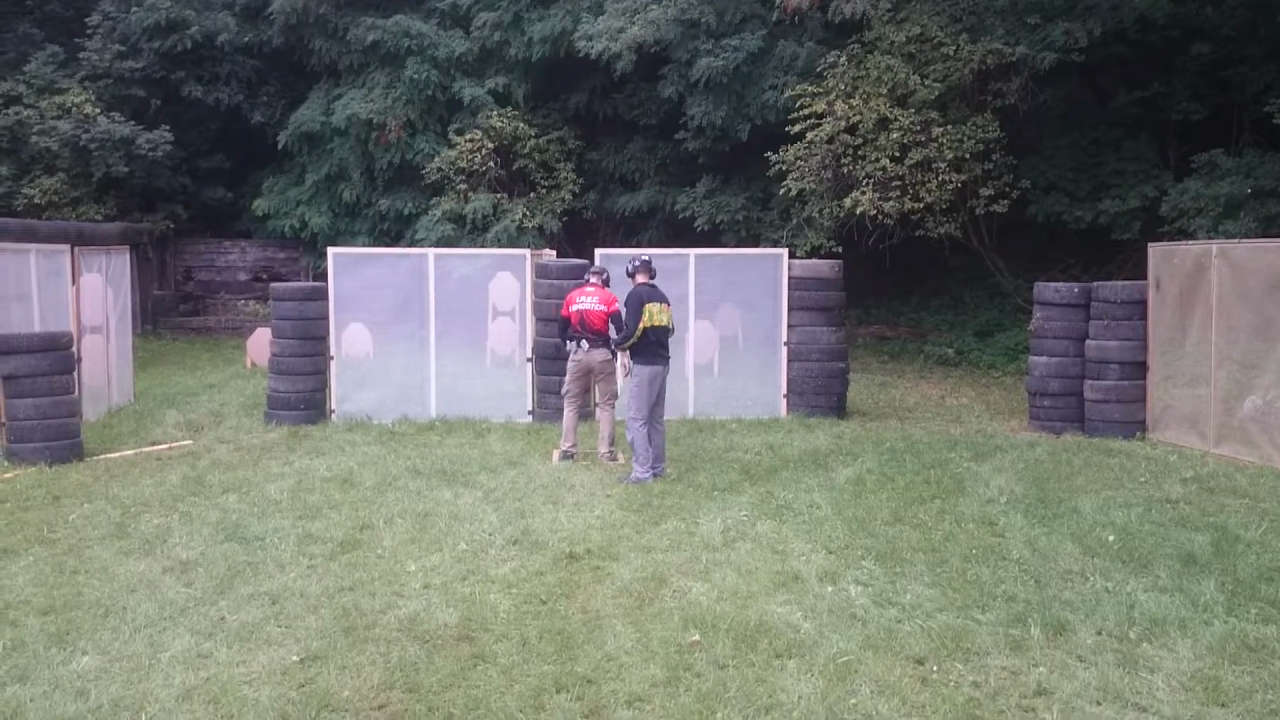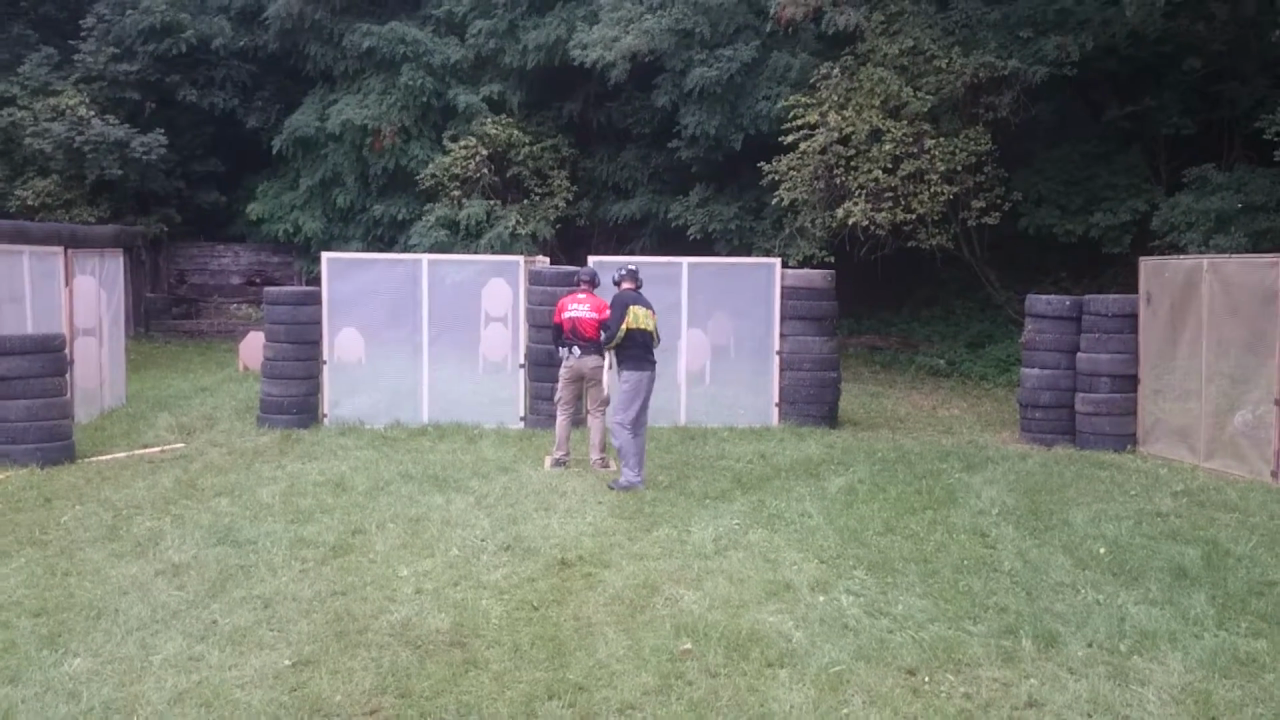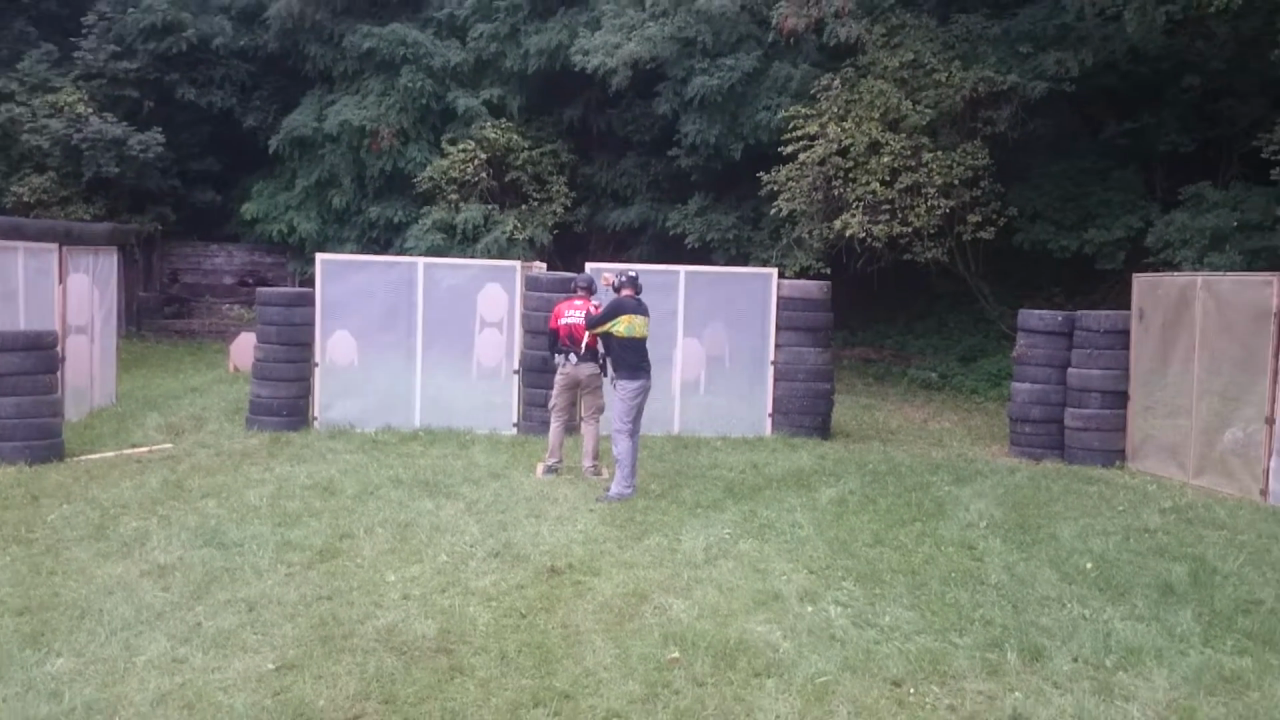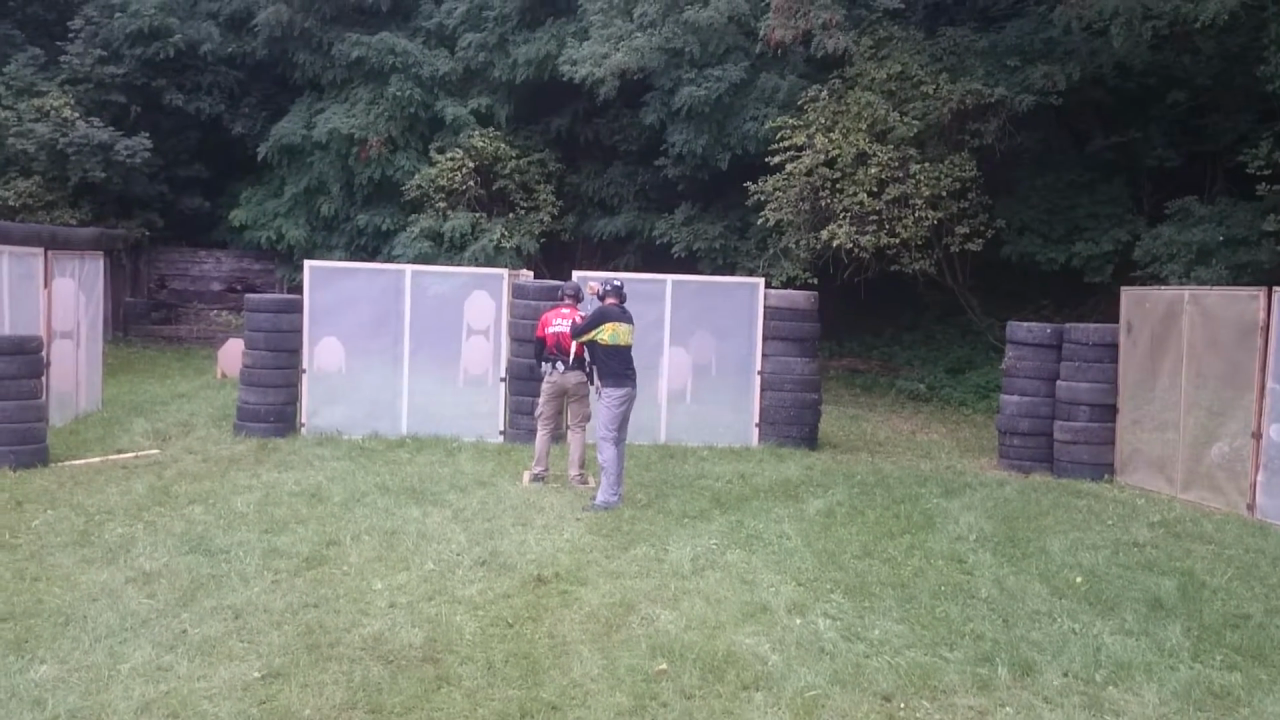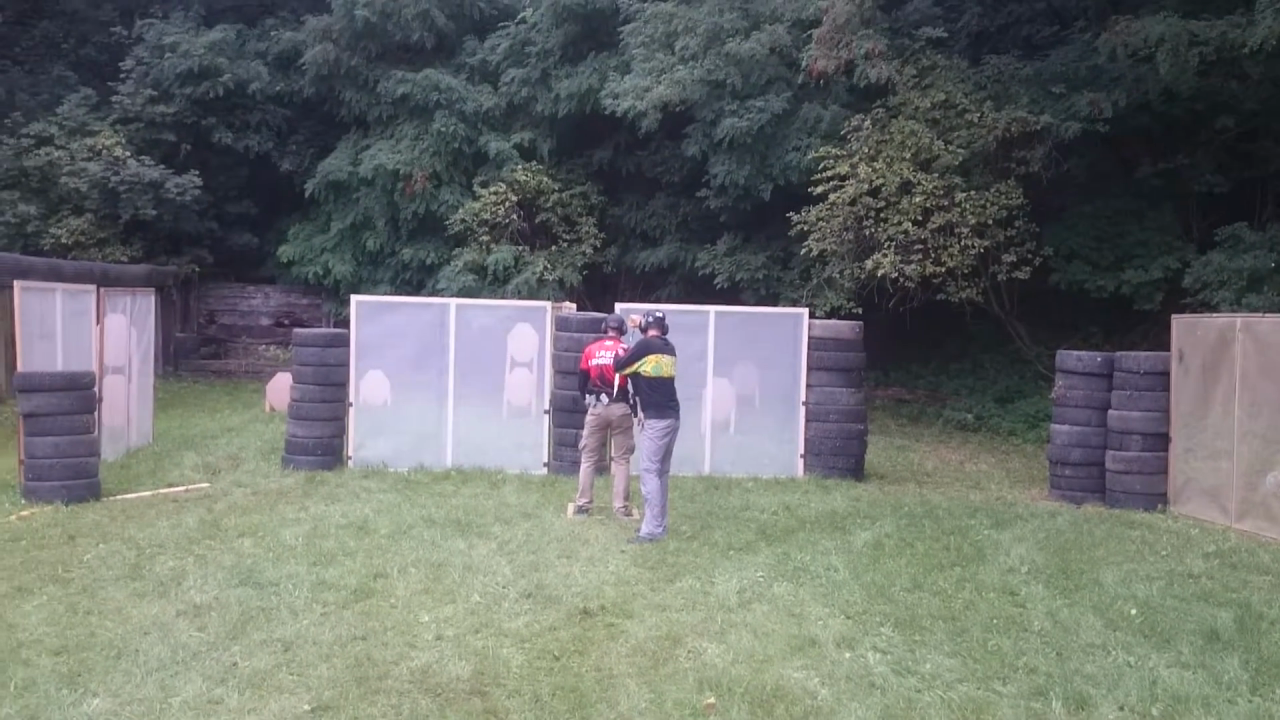
dt=1s
person 1, frame 1
left shoulder: (636, 294)
right shoulder: (662, 296)
left elbow: (633, 330)
right elbow: (670, 330)
left wrist: (619, 344)
left hip: (644, 363)
right hip: (662, 362)
left knee: (636, 418)
right knee: (656, 418)
left ankle: (642, 472)
right ankle: (657, 467)
person 1, frame 2
left shoulder: (621, 298)
right shoulder: (645, 303)
left elbow: (615, 331)
right elbow: (655, 339)
left wrist: (607, 345)
left hip: (632, 369)
right hip: (648, 368)
left knee: (621, 423)
right knee: (638, 424)
left ankle: (631, 476)
right ankle: (635, 474)
person 1, frame 3
left shoulder: (619, 304)
right shoulder: (642, 307)
left elbow: (590, 325)
right wrist: (615, 283)
left hip: (628, 379)
right hip: (642, 377)
left knee: (621, 432)
right knee: (632, 432)
left ankle: (621, 489)
right ankle: (627, 483)
person 1, frame 4
left shoulder: (603, 312)
right shoulder: (626, 316)
left elbow: (575, 334)
left wrist: (580, 321)
left hip: (613, 386)
right hip: (628, 385)
left knee: (606, 439)
right knee: (617, 440)
left ankle: (607, 498)
right ankle: (614, 492)
person 1, frame 5
left shoulder: (646, 345)
right shoulder: (669, 348)
left elbow: (618, 367)
left wrist: (623, 353)
left hip: (657, 418)
right hip: (671, 416)
left knee: (650, 471)
right knee: (661, 472)
left ankle: (652, 530)
right ankle: (659, 524)
person 2, frame 1
left shoulder: (572, 297)
right shoulder: (609, 297)
left elbow: (562, 329)
right elbow: (619, 327)
left hip: (578, 354)
right hip: (602, 354)
left knee: (571, 403)
right knee: (606, 405)
left ankle: (567, 450)
right ankle: (606, 452)
person 2, frame 2
left shoulder: (563, 303)
right shoulder: (600, 305)
left elbow: (556, 334)
right wrist: (606, 352)
left hip: (570, 360)
right hip: (594, 360)
left knee: (564, 410)
right knee: (597, 411)
left ankle: (560, 457)
right ankle: (598, 459)
person 2, frame 3
left shoulder: (560, 309)
right shoulder: (596, 310)
left elbow: (552, 339)
right wrist: (604, 361)
left hip: (566, 366)
right hip: (590, 367)
left knee: (558, 417)
right knee: (591, 419)
left ankle: (552, 464)
right ankle: (590, 466)
person 2, frame 4
left shoulder: (547, 317)
right shoulder: (582, 319)
left elbow: (538, 348)
left hip: (553, 375)
right hip: (577, 376)
left knee: (545, 426)
right knee: (577, 427)
left ankle: (538, 472)
right ankle: (577, 475)
person 2, frame 5
left shoulder: (590, 350)
right shoulder: (626, 350)
left elbow: (582, 381)
left hip: (596, 407)
right hip: (620, 408)
left knee: (589, 458)
right knee: (621, 459)
left ankle: (582, 504)
right ankle: (621, 506)
